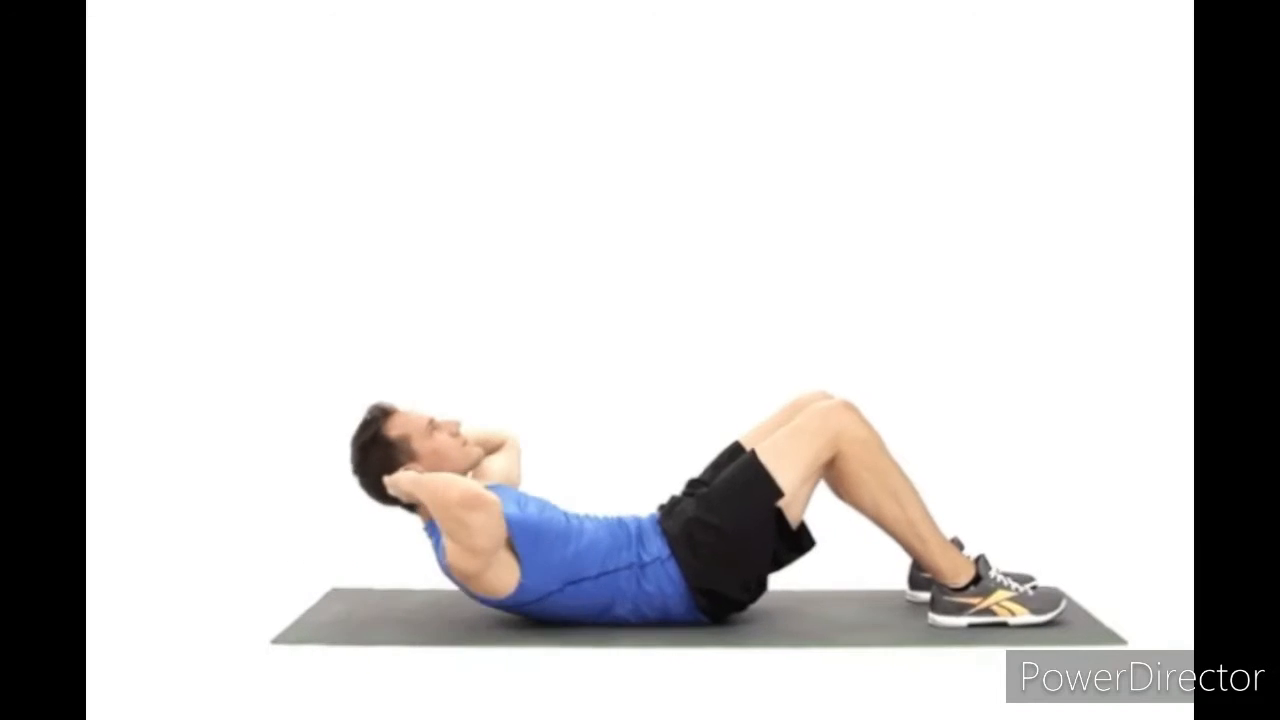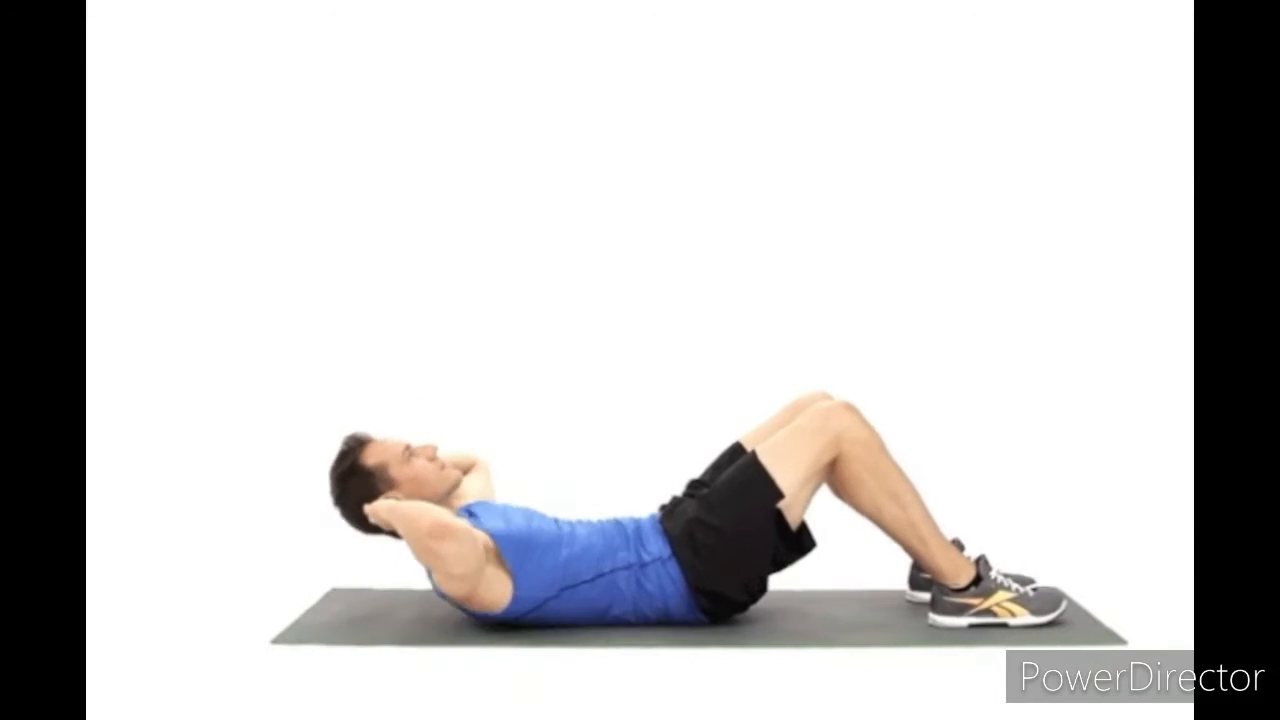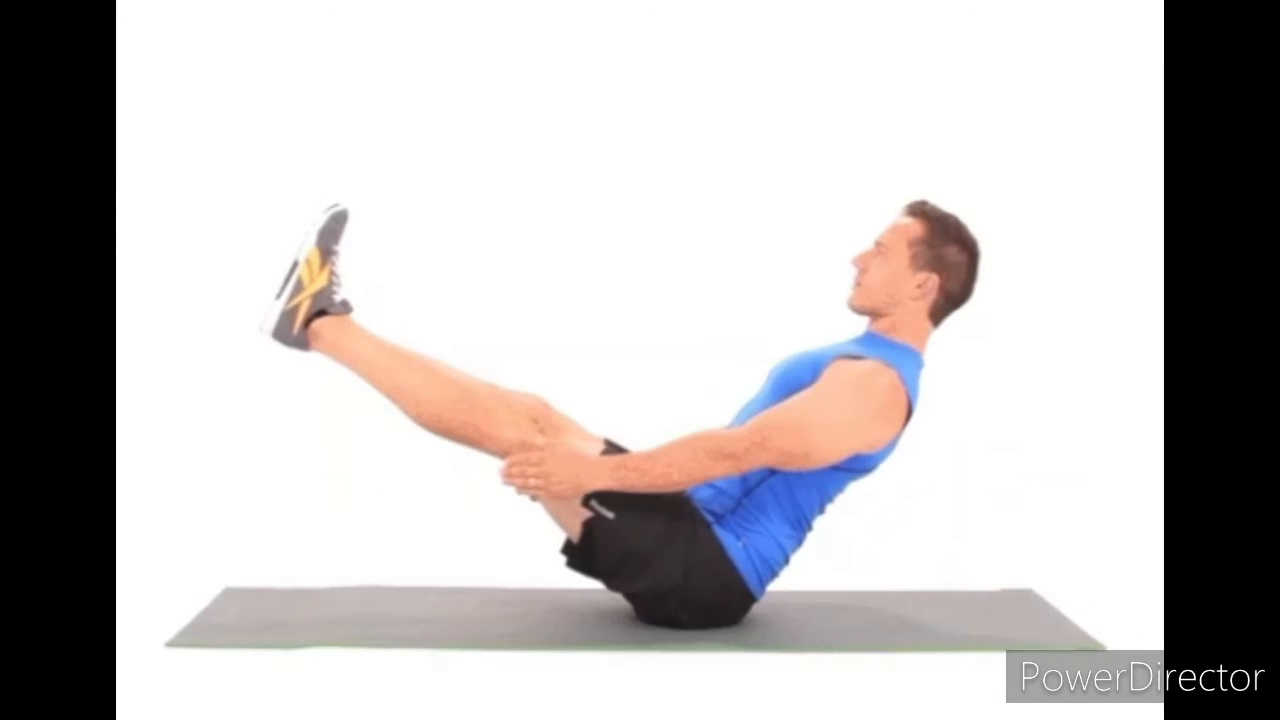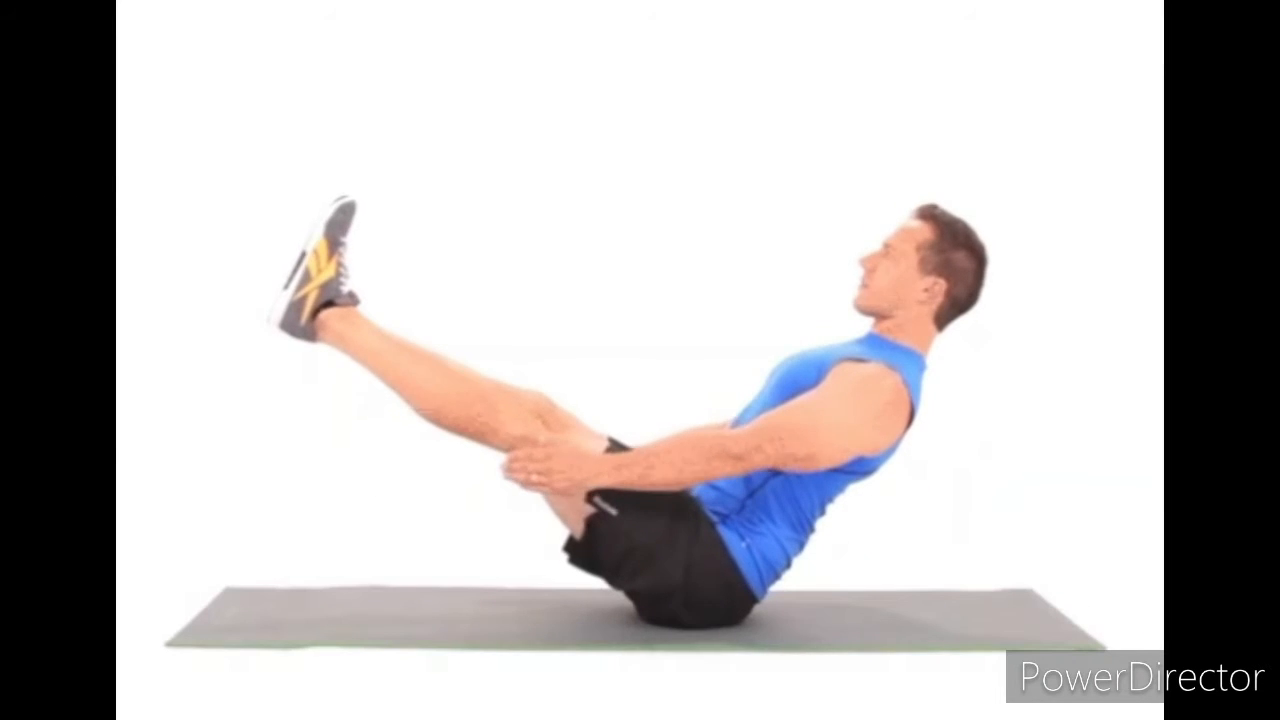
dt=0.7s
person 1, frame 1
left shoulder: (477, 508)
right shoulder: (469, 551)
left elbow: (504, 443)
right elbow: (465, 499)
left wrist: (449, 445)
right wrist: (413, 484)
left hip: (673, 536)
right hip: (696, 573)
left knee: (821, 408)
right knee: (836, 423)
left ankle: (939, 565)
right ankle: (965, 587)
person 1, frame 2
left shoulder: (466, 519)
right shoulder: (461, 569)
left elbow: (474, 462)
right elbow: (441, 533)
left wrist: (430, 469)
right wrist: (397, 510)
left hip: (673, 537)
right hip: (695, 574)
left knee: (819, 408)
right knee: (837, 424)
left ankle: (941, 566)
right ankle: (965, 586)
person 1, frame 3
left shoulder: (873, 384)
right shoulder: (861, 362)
left elbow: (735, 452)
left wrist: (594, 474)
right wrist: (596, 469)
left hip: (704, 568)
right hip: (699, 541)
left knee: (524, 427)
right knee: (532, 420)
left ankle: (322, 324)
right ankle: (324, 322)
person 1, frame 4
left shoulder: (878, 387)
right shoulder: (863, 363)
left elbow: (737, 452)
left wrist: (595, 471)
right wrist: (602, 465)
left hip: (705, 571)
right hip: (704, 542)
left knee: (528, 421)
right knee: (535, 417)
left ankle: (329, 315)
right ankle: (334, 316)
